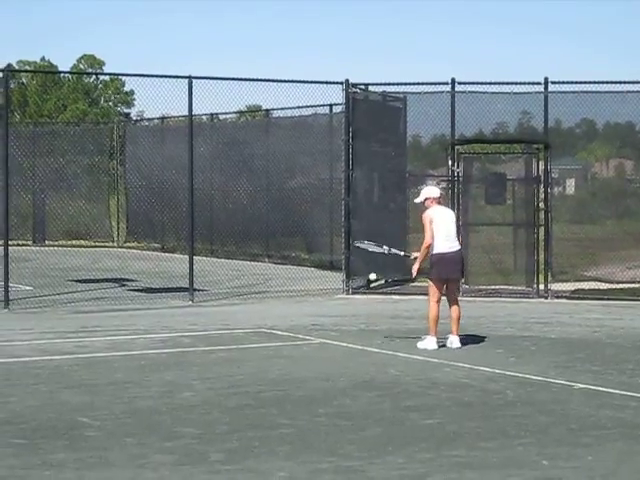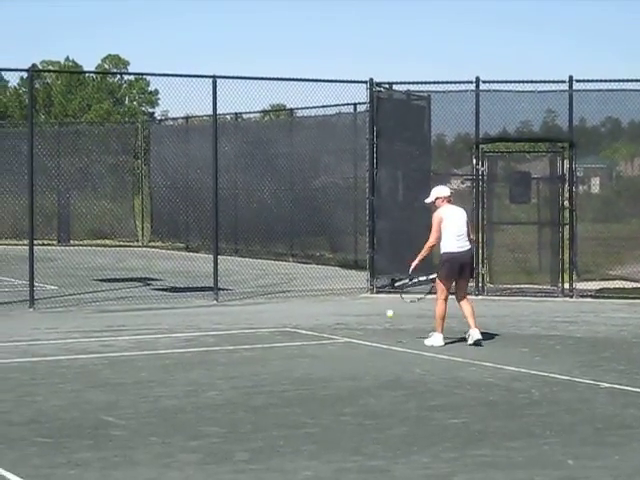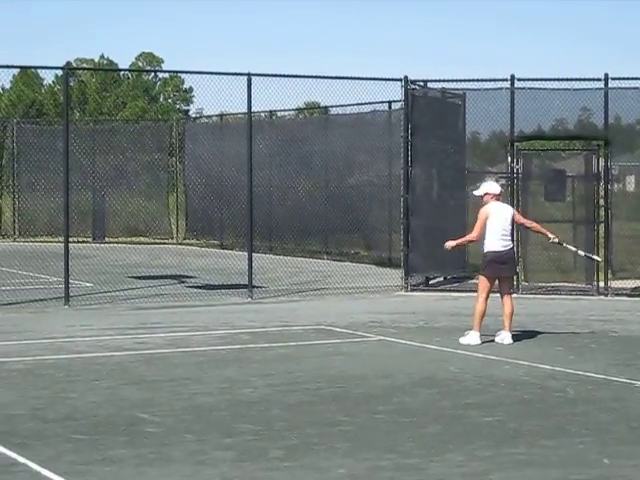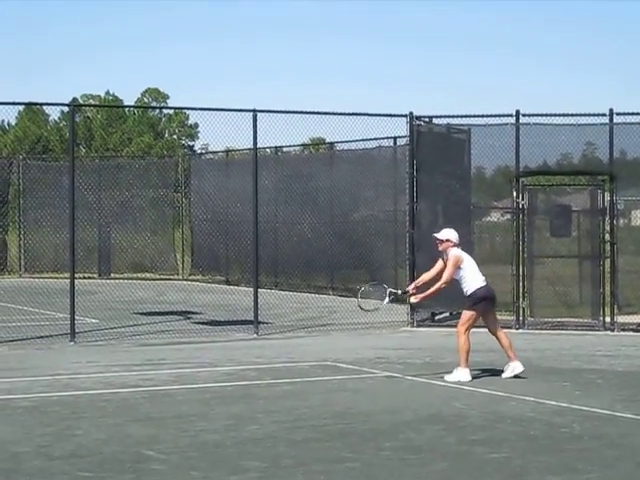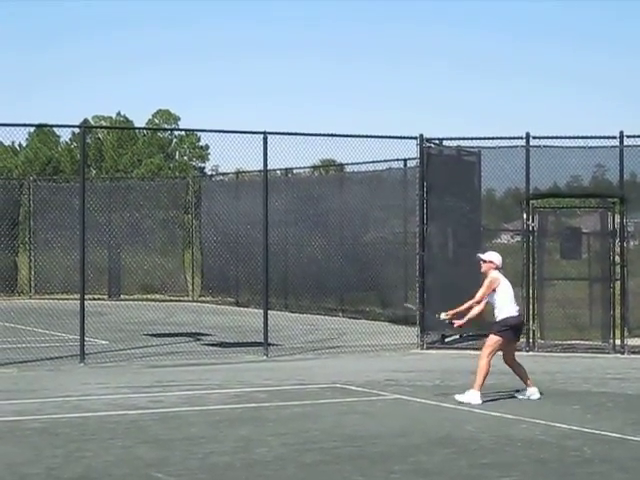
dt=1s
person 1, frame 1
left shoulder: (428, 214)
right shoulder: (450, 212)
left elbow: (428, 241)
left wrist: (418, 262)
right wrist: (423, 254)
left hip: (440, 258)
right hip: (456, 255)
left knee: (434, 300)
right knee: (453, 299)
left ankle: (431, 339)
right ankle: (454, 337)
person 1, frame 2
left shoulder: (439, 213)
right shoulder: (461, 211)
left elbow: (432, 242)
right elbow: (470, 237)
left wrist: (417, 259)
left hip: (450, 257)
right hip: (466, 255)
left knee: (441, 298)
right knee: (462, 297)
left ankle: (438, 336)
right ankle: (474, 331)
person 1, frame 3
left shoulder: (486, 210)
right shoulder: (509, 209)
left elbow: (475, 236)
right elbow: (529, 223)
left wrist: (455, 243)
right wrist: (548, 234)
left hip: (492, 256)
right hip: (508, 254)
left knee: (482, 296)
right knee: (506, 295)
left ankle: (475, 334)
right ankle: (506, 334)
person 1, frame 4
left shoulder: (455, 256)
right shoulder: (446, 256)
left elbow: (444, 282)
right elbow: (431, 273)
left wrist: (423, 296)
right wrist: (414, 285)
left hip: (478, 294)
right hip: (484, 293)
left knee: (462, 330)
right knee: (495, 329)
left ankle: (463, 371)
right ankle: (514, 363)
person 1, frame 5
left shoulder: (493, 278)
right shoulder: (491, 279)
left elbow: (476, 301)
right elbow: (480, 305)
left wrist: (453, 312)
right wrist: (464, 320)
left hip: (507, 322)
right hip: (512, 322)
left knee: (485, 355)
right knee: (509, 359)
left ankle: (475, 393)
right ankle: (531, 389)
